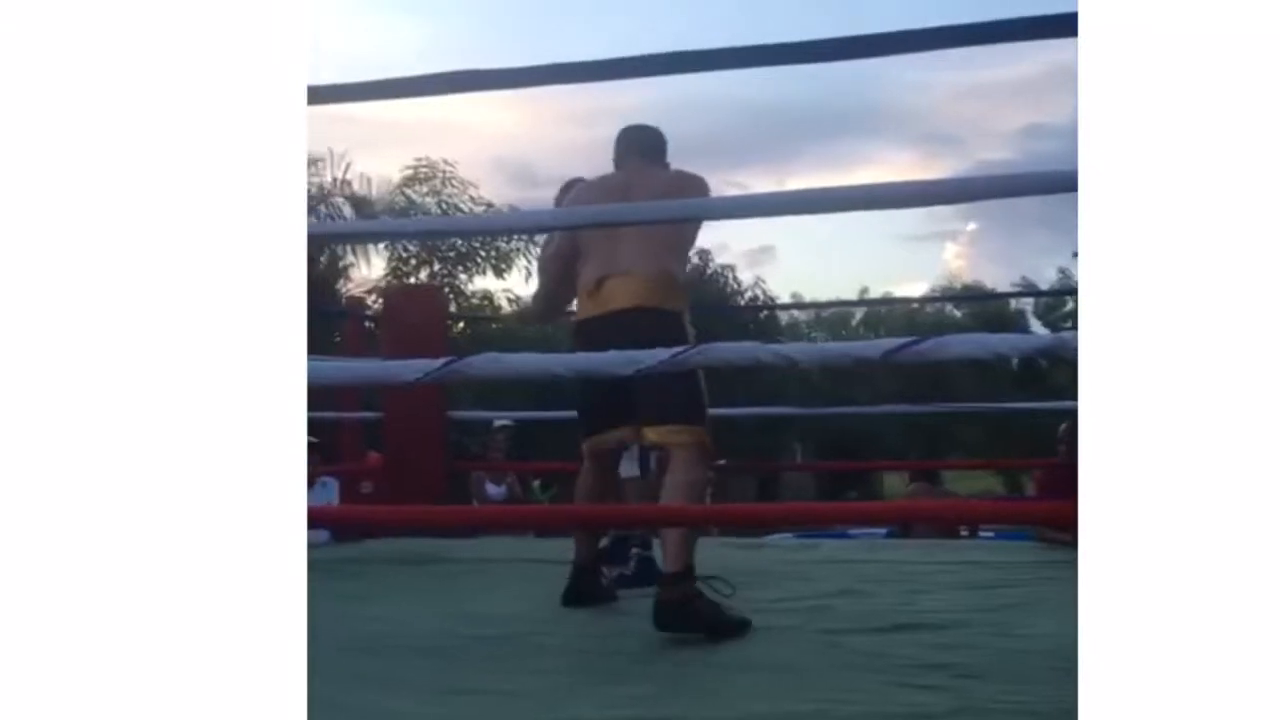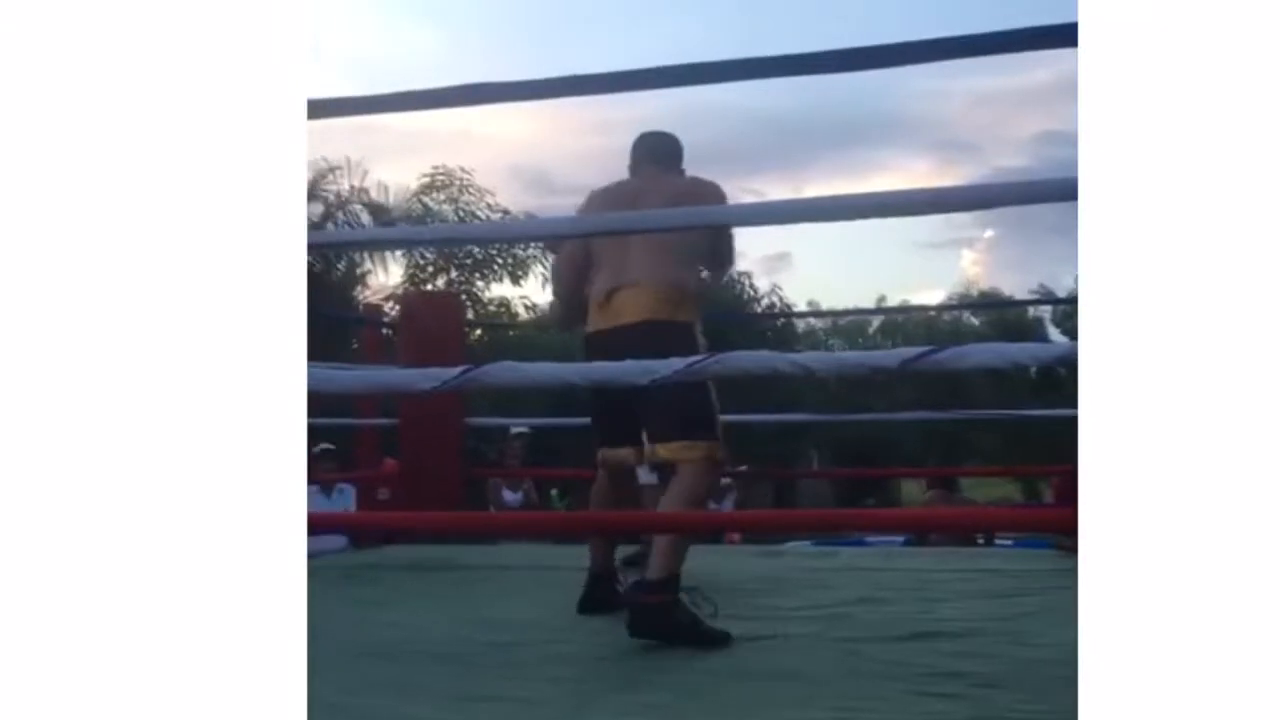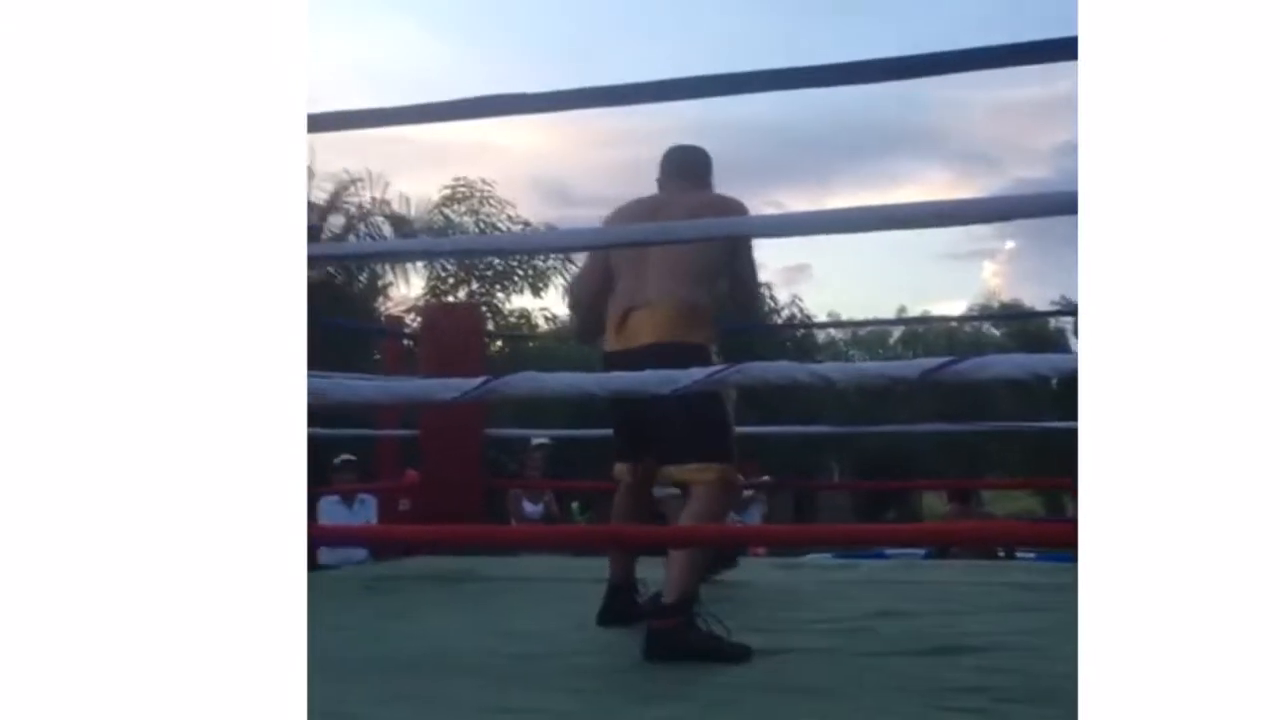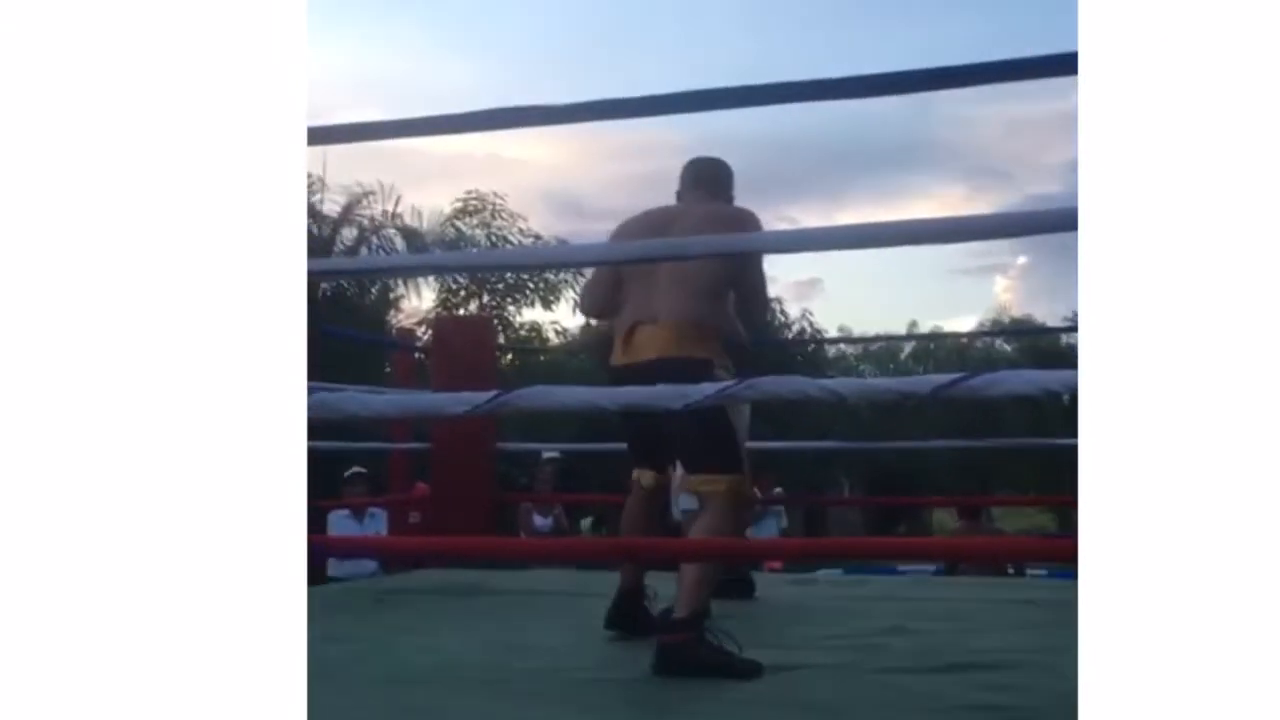
dt=0.1s
person 1, frame 1
left shoulder: (583, 193)
right shoulder: (688, 186)
left elbow: (554, 266)
left wrist: (542, 307)
left hip: (592, 320)
right hip: (653, 312)
left knee: (599, 451)
right knee: (687, 449)
left ankle: (584, 574)
right ankle: (676, 588)
person 1, frame 2
left shoulder: (598, 200)
right shoulder: (704, 193)
left elbow: (566, 273)
right elbow: (721, 265)
left wrist: (567, 313)
left hip: (604, 331)
right hip: (664, 324)
left knee: (614, 461)
right knee: (695, 462)
left ankle: (600, 582)
right ankle: (655, 596)
person 1, frame 3
left shoulder: (623, 215)
right shoulder: (725, 210)
left elbow: (583, 298)
right elbow: (747, 302)
left wrist: (588, 329)
right wrist: (721, 302)
left hip: (620, 349)
right hip: (679, 345)
left knee: (635, 475)
right knee: (712, 482)
left ankle: (620, 594)
right ankle: (672, 619)
person 1, frame 4
left shoulder: (634, 225)
right shoulder: (737, 222)
left elbow: (593, 304)
right elbow: (753, 310)
right wrist: (736, 333)
left hip: (628, 362)
right hip: (685, 361)
left knee: (649, 480)
right knee: (724, 494)
left ankle: (629, 601)
right ankle: (682, 634)
